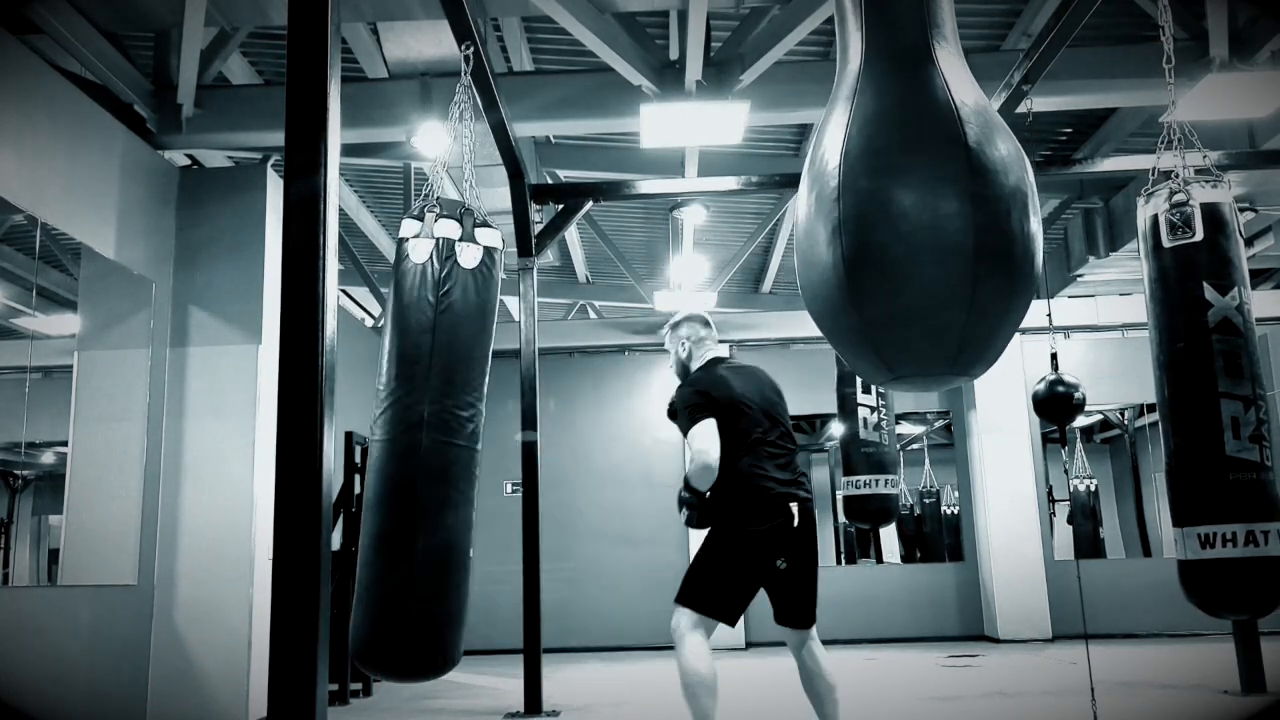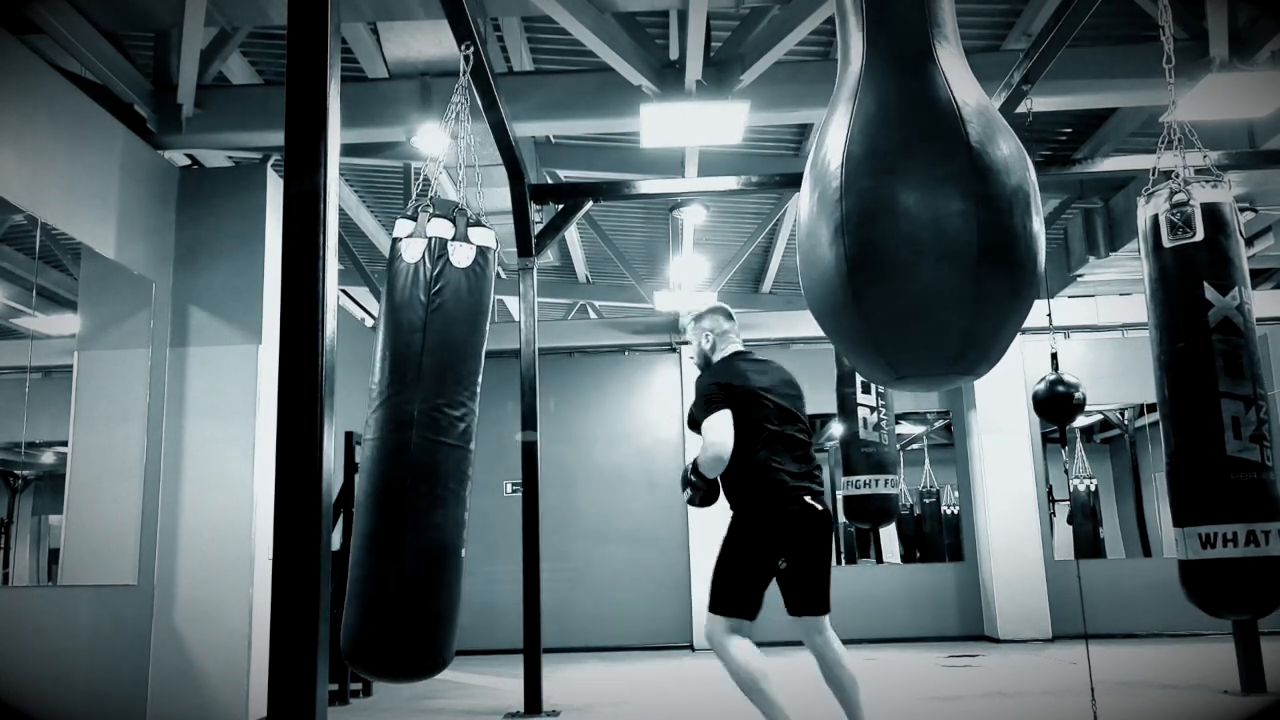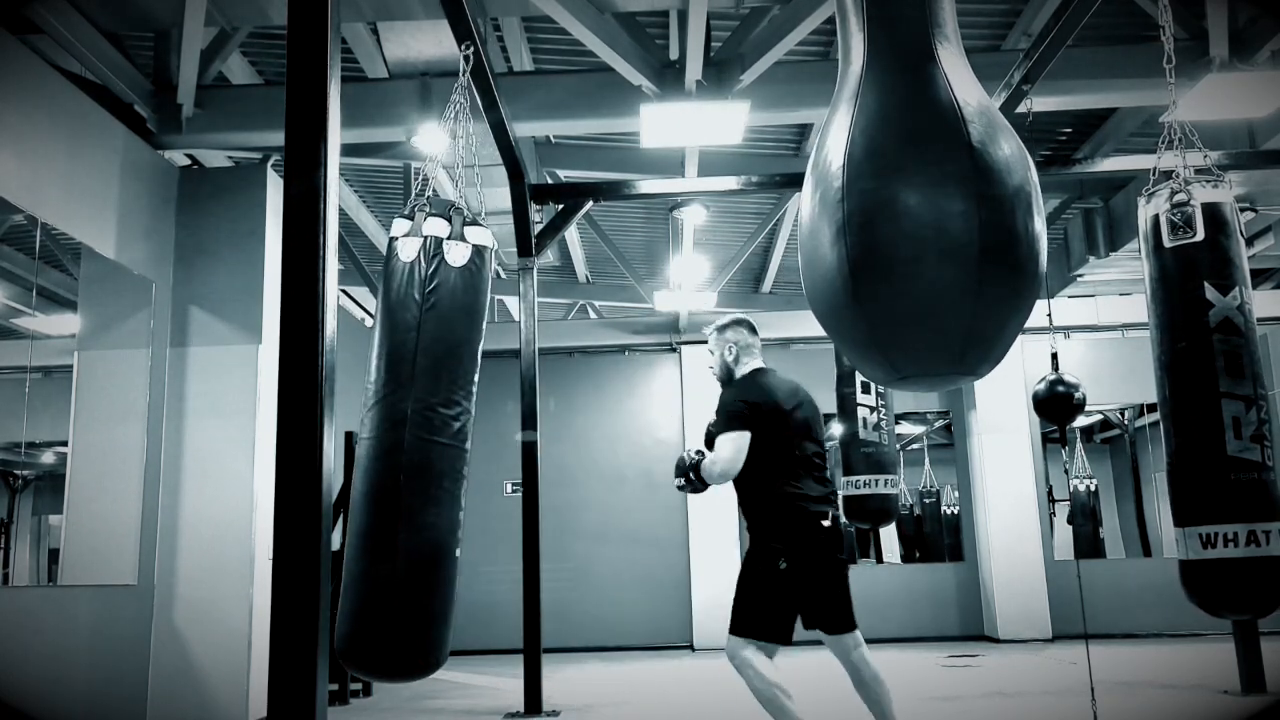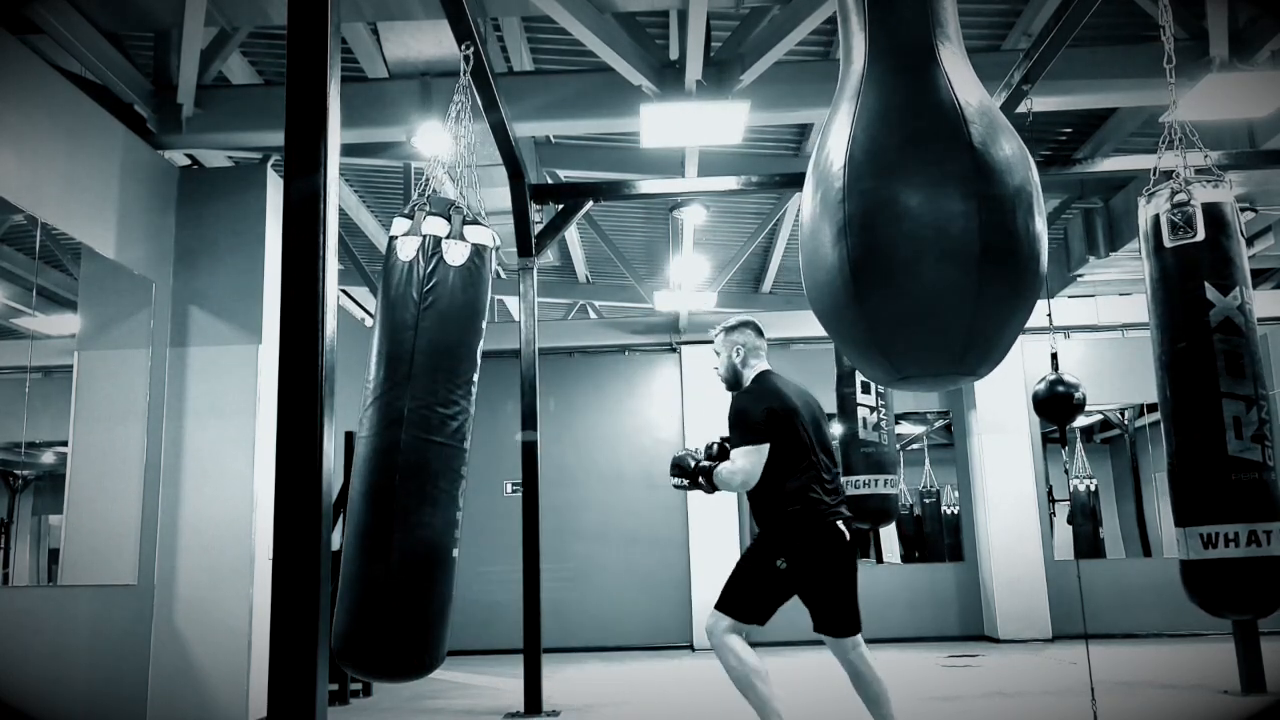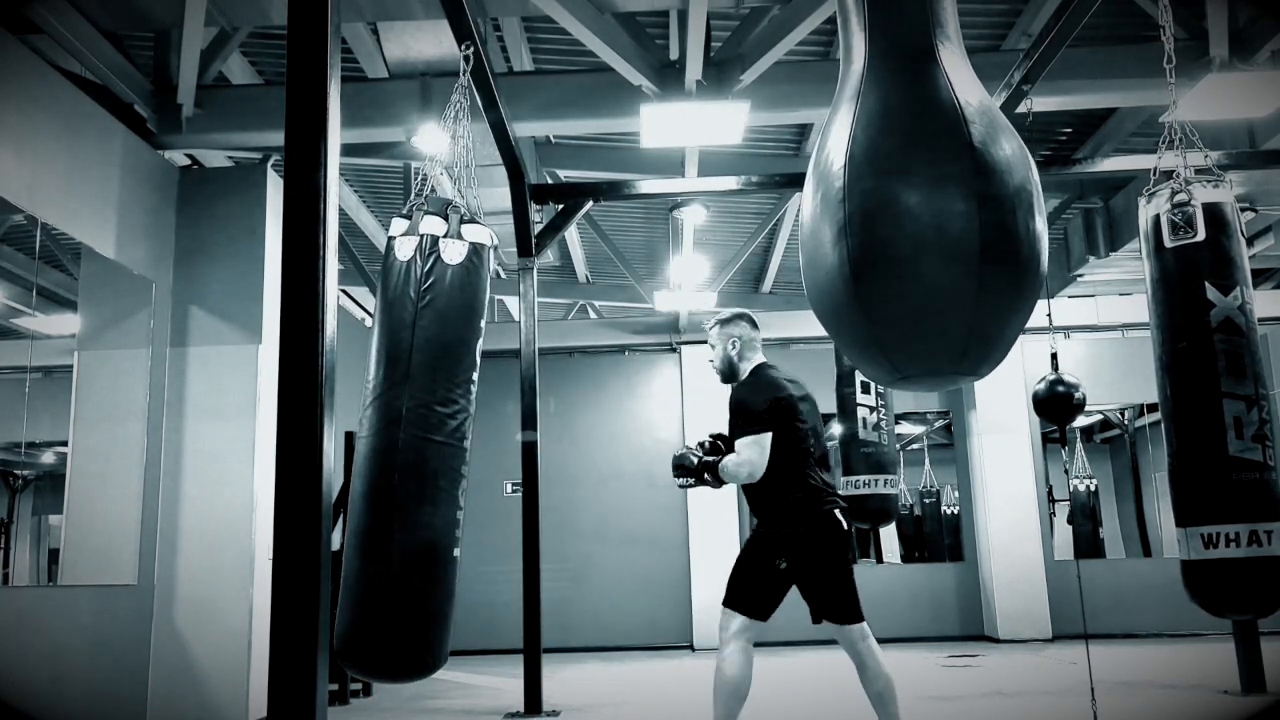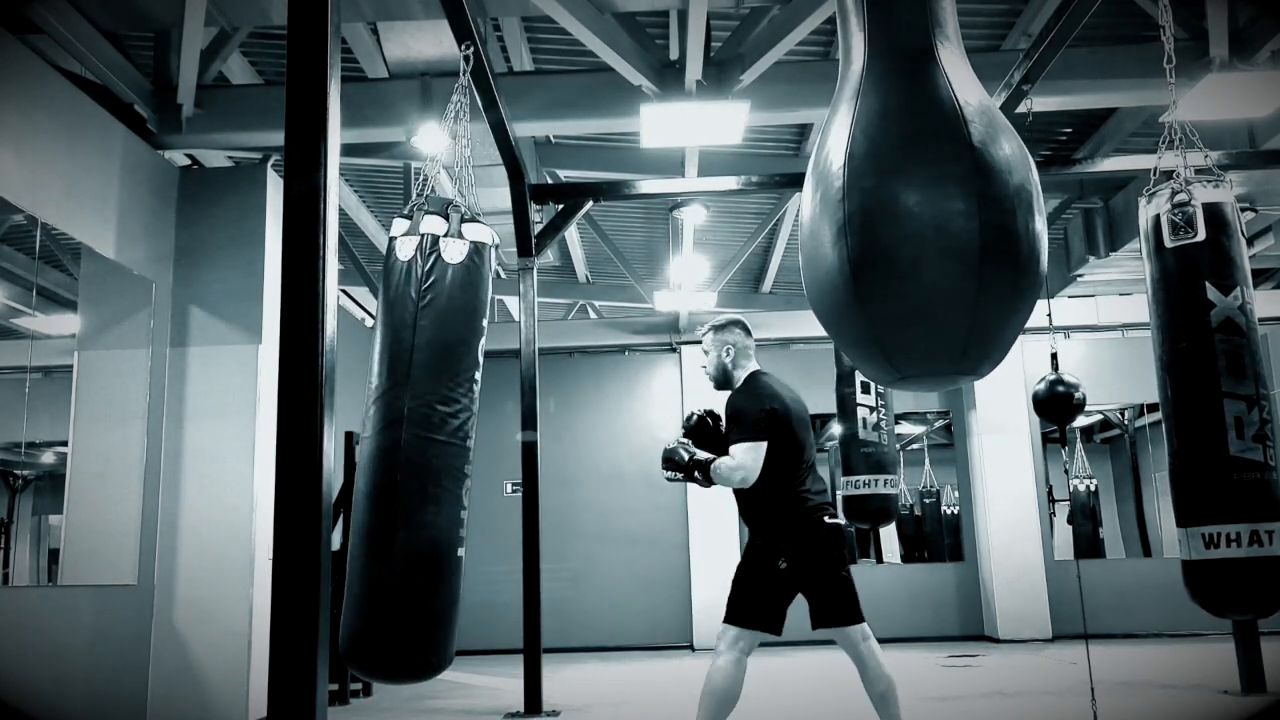
dt=0.1s
person 1, frame 1
left shoulder: (695, 389)
right shoulder: (762, 379)
left elbow: (706, 460)
left wrist: (694, 495)
left hip: (747, 524)
right hip: (797, 521)
left knee: (687, 627)
right knee: (803, 641)
person 1, frame 2
left shoulder: (714, 380)
right shoulder: (781, 374)
left elbow: (719, 451)
left wrist: (697, 474)
left hip: (763, 517)
right hip: (810, 512)
left knee: (723, 632)
right knee: (816, 631)
person 1, frame 3
left shoulder: (740, 395)
right shoulder: (793, 390)
left elbow: (727, 466)
left wrist: (695, 468)
right wrist: (720, 452)
left hip: (782, 536)
right hip: (822, 530)
left knee: (746, 649)
right knee: (848, 645)
person 1, frame 4
left shoulder: (752, 399)
right shoulder: (797, 394)
left elbow: (744, 476)
left wrist: (698, 470)
right wrist: (728, 455)
left hip: (793, 536)
right hip: (833, 533)
left knee: (722, 628)
right knee: (848, 646)
person 1, frame 5
left shoulder: (749, 391)
right shoulder: (791, 385)
left elbow: (750, 468)
left wrist: (702, 465)
right wrist: (725, 452)
left hip: (787, 528)
right hip: (825, 521)
left knee: (736, 632)
right knee: (856, 637)
person 1, frame 6
left shoulder: (745, 399)
right shoulder: (780, 393)
left elbow: (743, 473)
left wrist: (692, 463)
right wrist: (712, 442)
left hip: (782, 538)
right hip: (821, 531)
left knee: (732, 644)
right knee: (857, 639)
